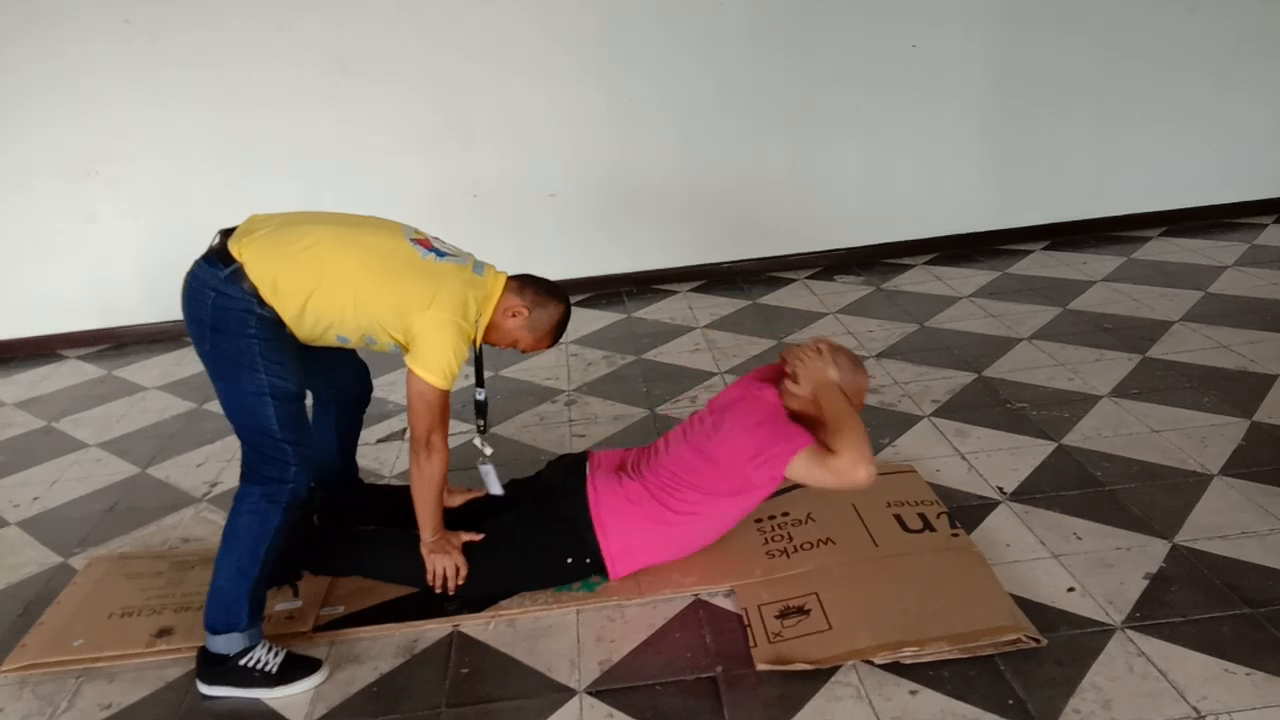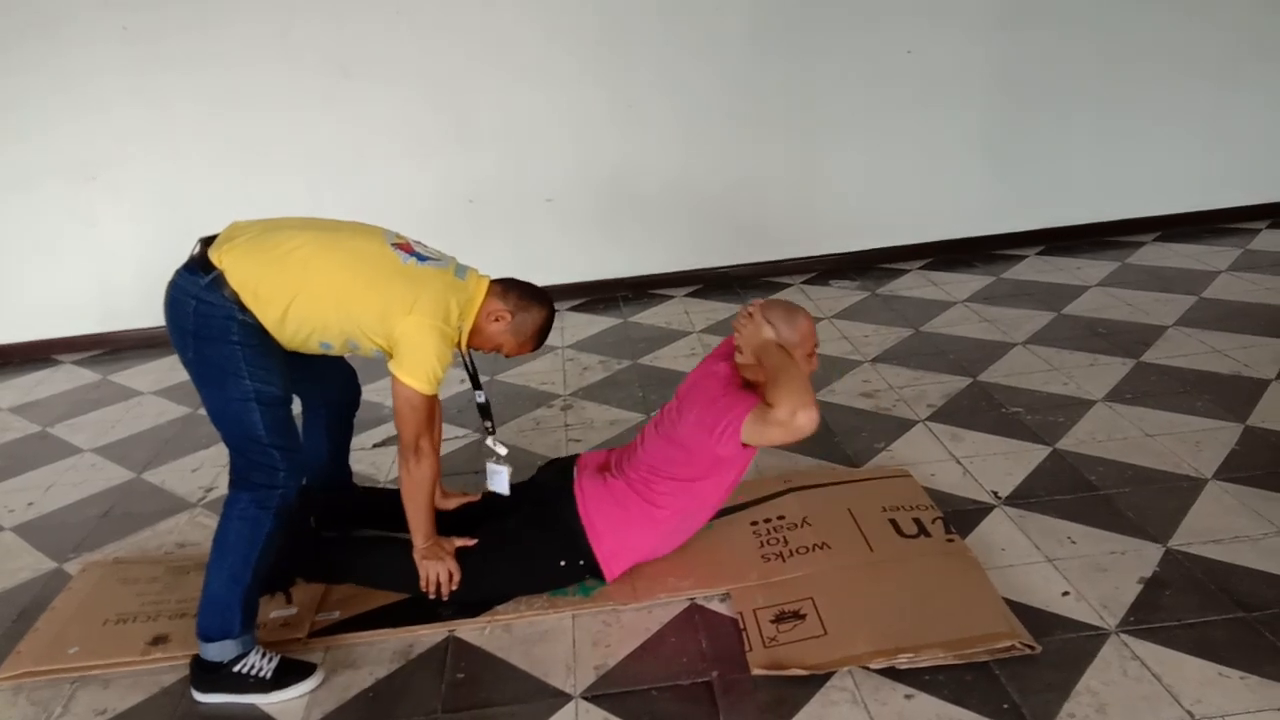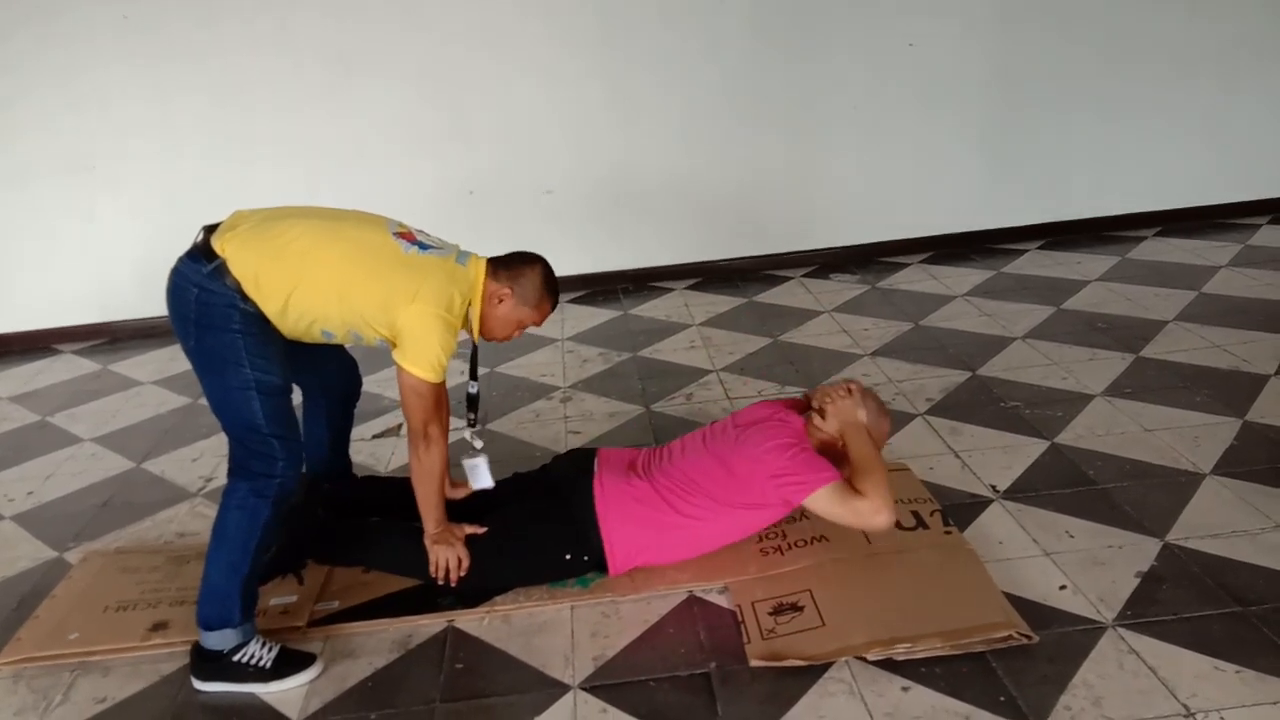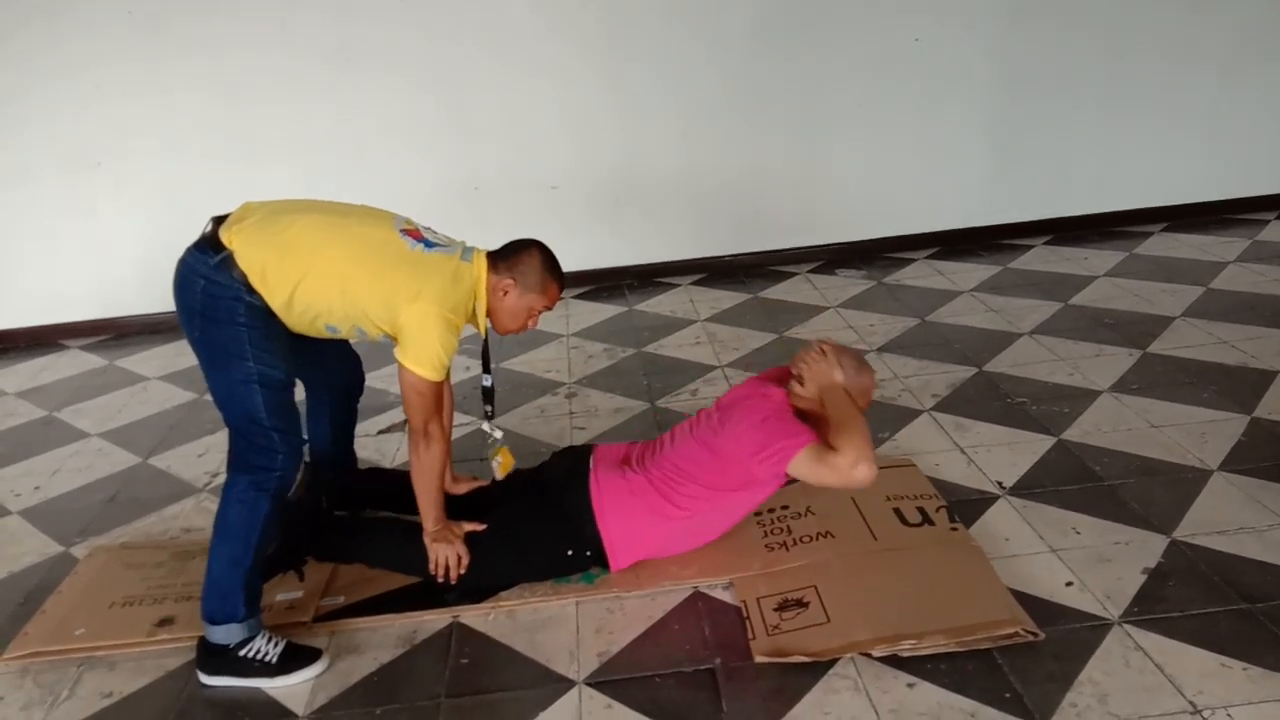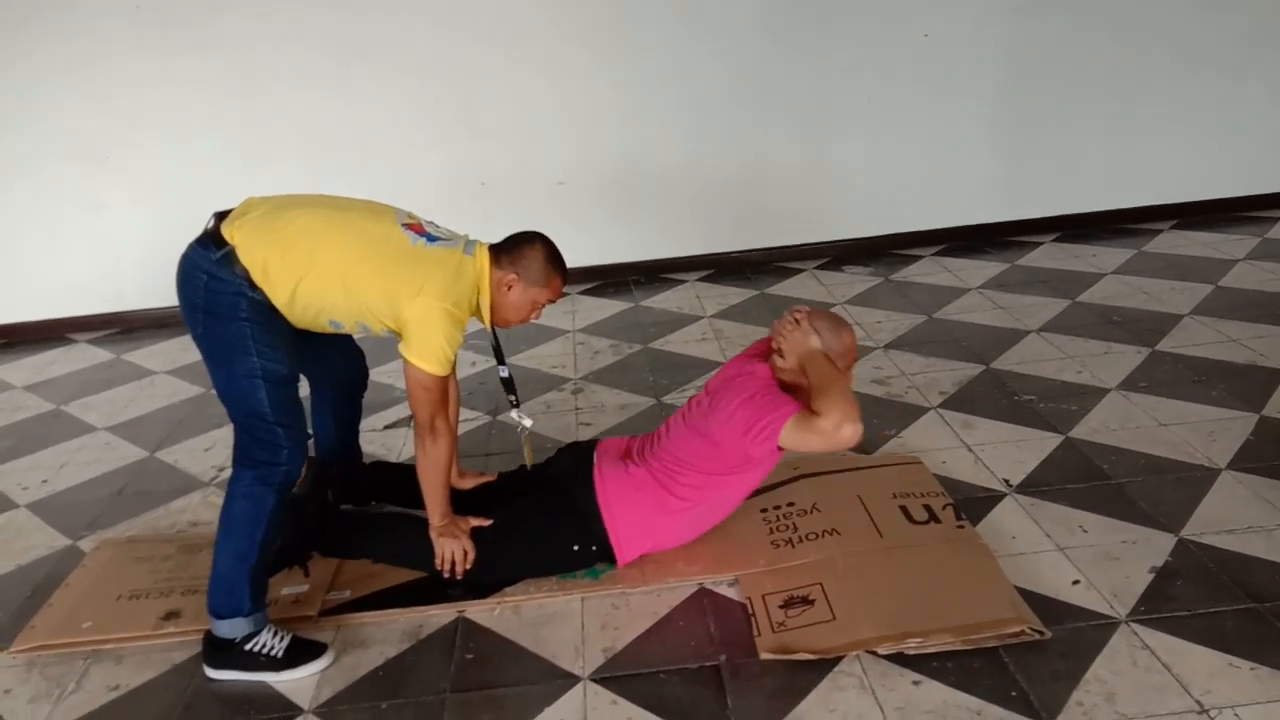
dt=0.7s
person 1, frame 1
left shoulder: (765, 385)
right shoulder: (767, 432)
left elbow: (796, 372)
right elbow: (857, 467)
right wrist: (827, 385)
left hip: (584, 483)
right hip: (587, 540)
left knee: (454, 518)
left ankle: (325, 505)
right ankle: (305, 548)
person 1, frame 2
left shoulder: (726, 362)
right shoulder: (728, 408)
right elbow: (799, 417)
right wrist: (766, 345)
left hip: (571, 487)
right hip: (577, 543)
left knee: (451, 521)
left ankle: (313, 509)
right ankle: (292, 554)
person 1, frame 3
left shoulder: (781, 414)
right shoulder: (789, 455)
left elbow: (811, 402)
right elbow: (877, 511)
left wrist: (828, 405)
right wrist: (856, 429)
left hip: (590, 477)
right hip: (588, 534)
left knee: (455, 511)
left ankle: (325, 501)
right ankle: (310, 535)
person 1, frame 4
left shoulder: (768, 388)
right shoulder: (775, 429)
left elbow: (797, 375)
right elbow: (857, 468)
right wrist: (832, 393)
left hip: (586, 474)
right hip: (585, 528)
left knee: (456, 506)
left ankle: (327, 495)
right ankle: (307, 532)
person 1, frame 5
left shoulder: (758, 362)
right shoulder: (762, 405)
left elbow: (786, 340)
right elbow: (843, 429)
right wrist: (813, 354)
left hip: (591, 468)
right hip: (592, 523)
left knee: (466, 501)
left ankle: (340, 486)
right ankle: (312, 527)
person 2, frame 1
left shoulder: (468, 282)
right shoulder: (448, 318)
left elbow: (432, 404)
right elbow: (428, 441)
left wrist: (438, 490)
right wrist: (433, 538)
left hip: (254, 267)
right hip: (233, 300)
left knee: (345, 386)
right knee: (283, 469)
right ankle: (229, 650)
person 2, frame 2
left shoulder: (454, 287)
right shoulder: (431, 323)
left elbow: (426, 403)
right elbow: (415, 446)
left wrist: (434, 493)
right wrist: (425, 544)
left hip: (240, 274)
right hip: (215, 307)
left knee: (335, 392)
right knee: (273, 474)
right ankle: (223, 656)
person 2, frame 3
left shoulder: (452, 273)
right shoulder: (433, 310)
left elbow: (433, 395)
right elbow: (425, 432)
left wrist: (441, 485)
right wrist: (436, 529)
left hip: (241, 265)
right hip: (216, 295)
left knee: (335, 382)
right knee: (272, 464)
right ankle: (222, 645)
person 2, frame 4
left shoulder: (457, 268)
right shoulder: (436, 307)
left elbow: (437, 386)
right elbow: (425, 430)
left wrist: (445, 479)
right wrist: (435, 528)
left hip: (252, 256)
right hip: (224, 286)
left knee: (339, 378)
right knee: (270, 457)
right ankle: (228, 638)
person 2, frame 5
left shoulder: (462, 263)
right shoulder: (441, 302)
left elbow: (443, 382)
right elbow: (431, 425)
left wrist: (453, 474)
right wrist: (441, 522)
left hip: (254, 251)
right hip: (226, 283)
left knee: (342, 374)
right knee: (276, 453)
right ankle: (235, 633)
